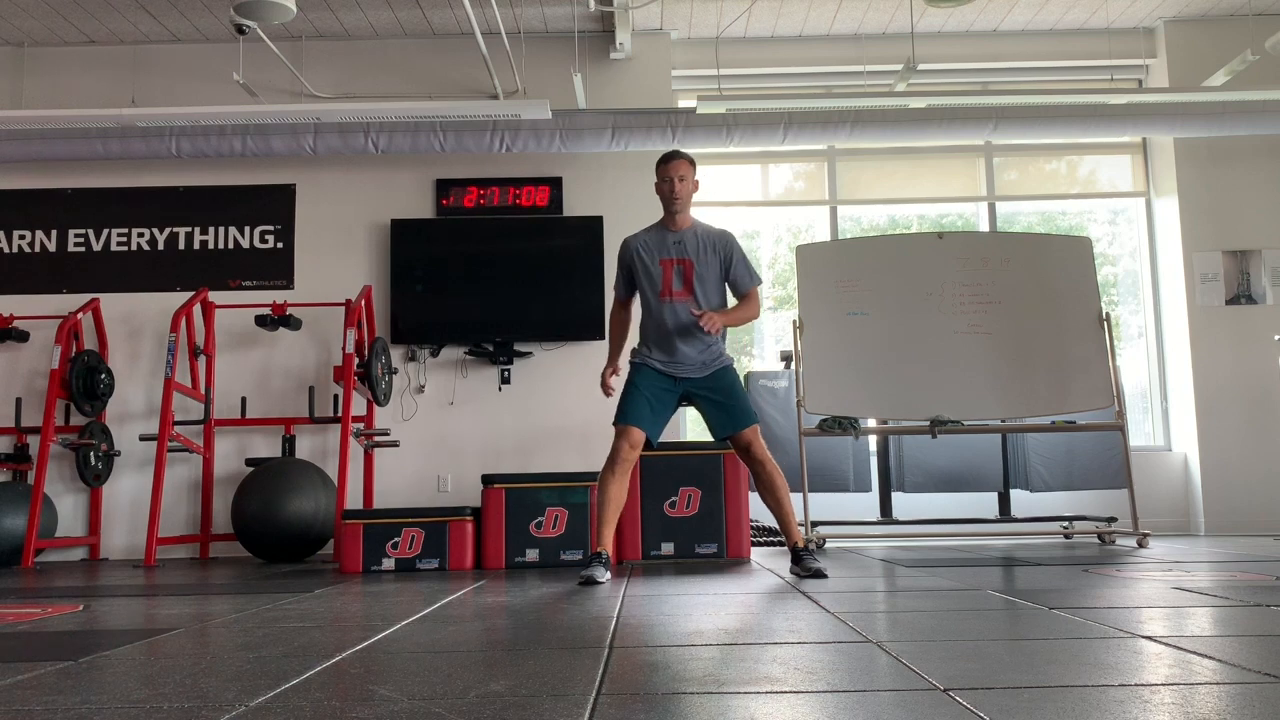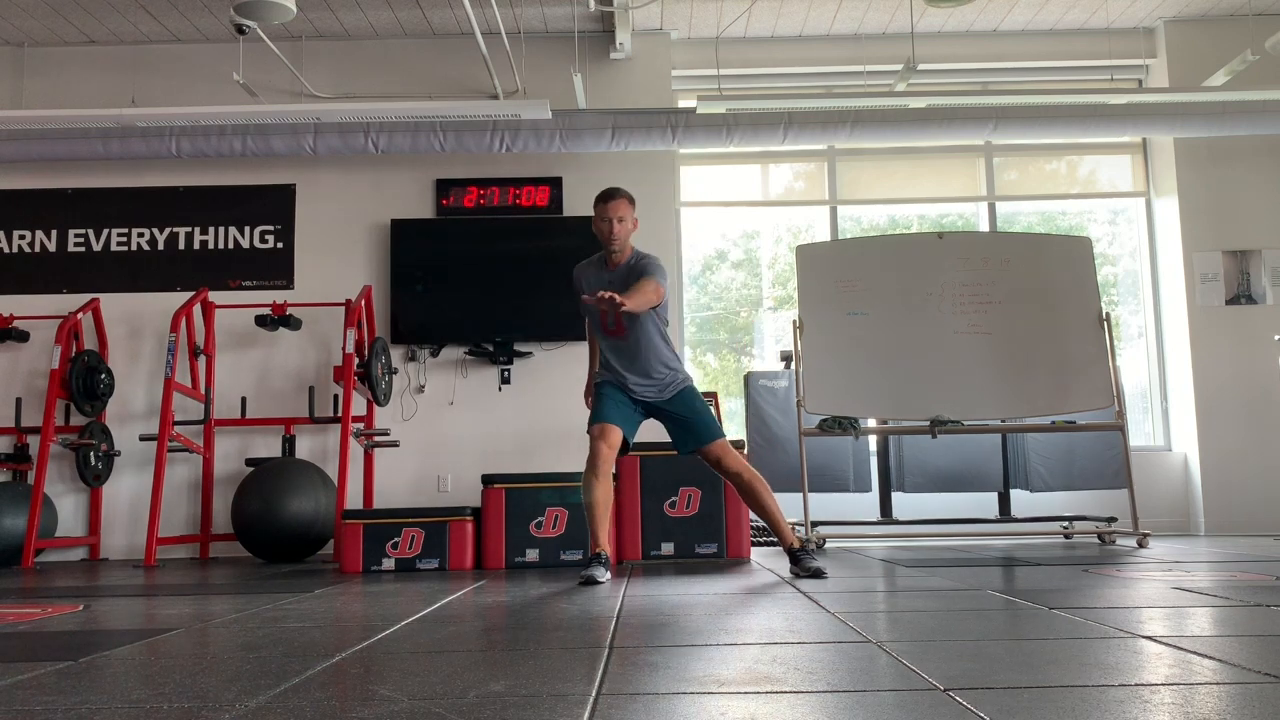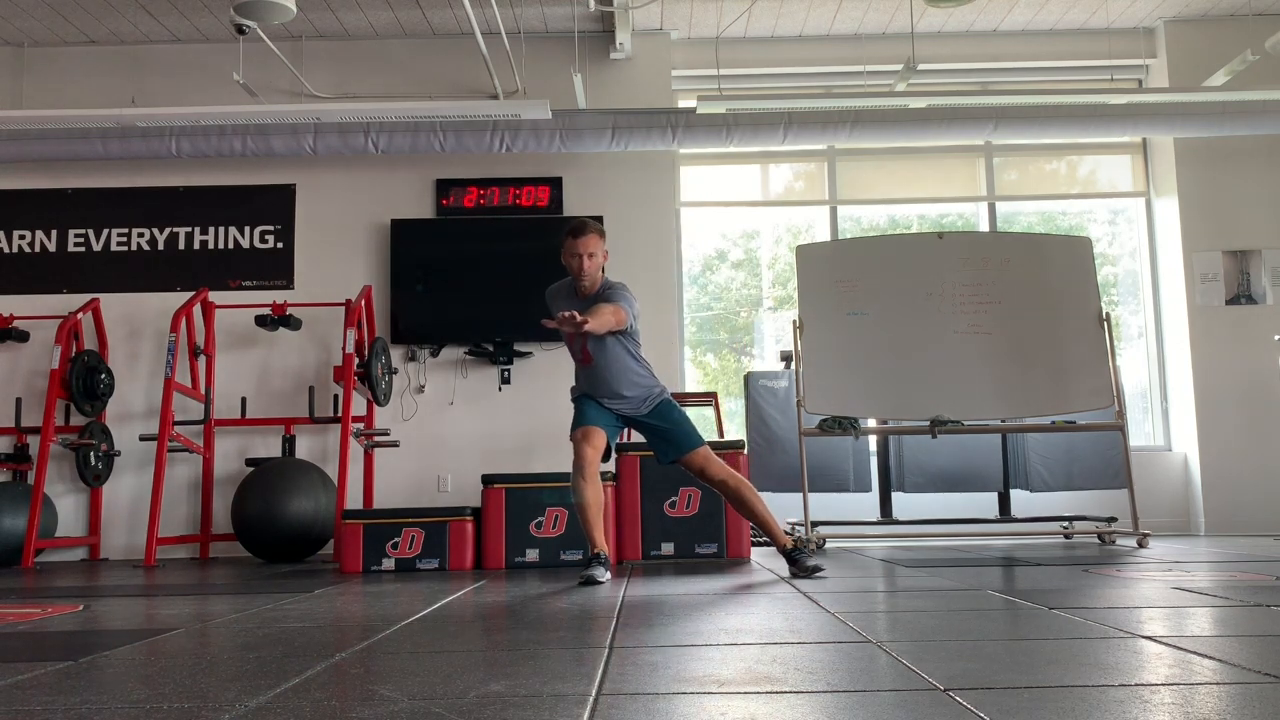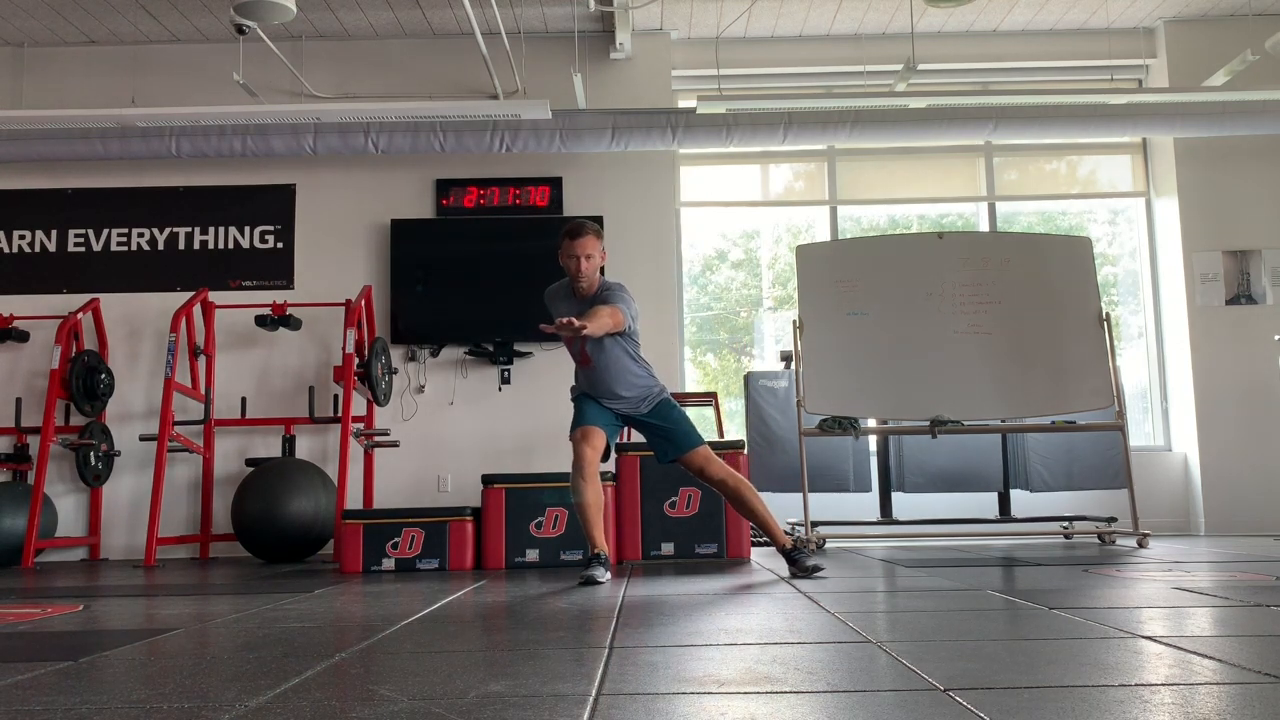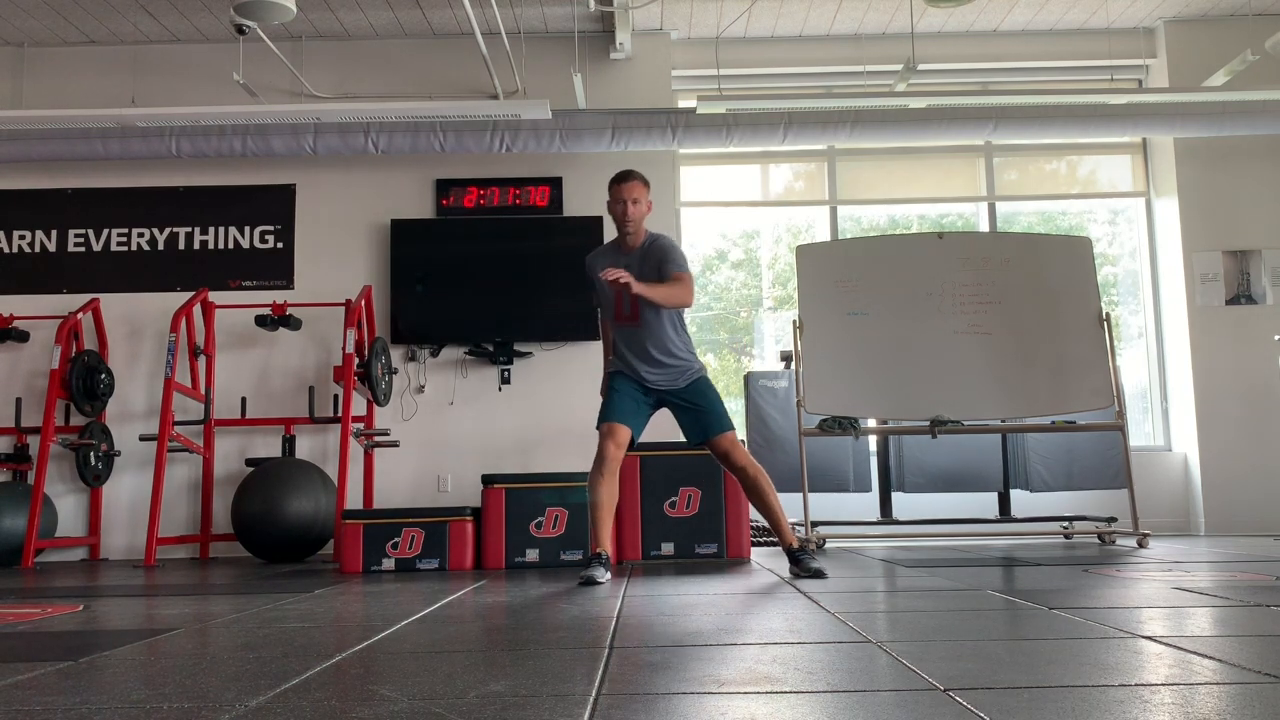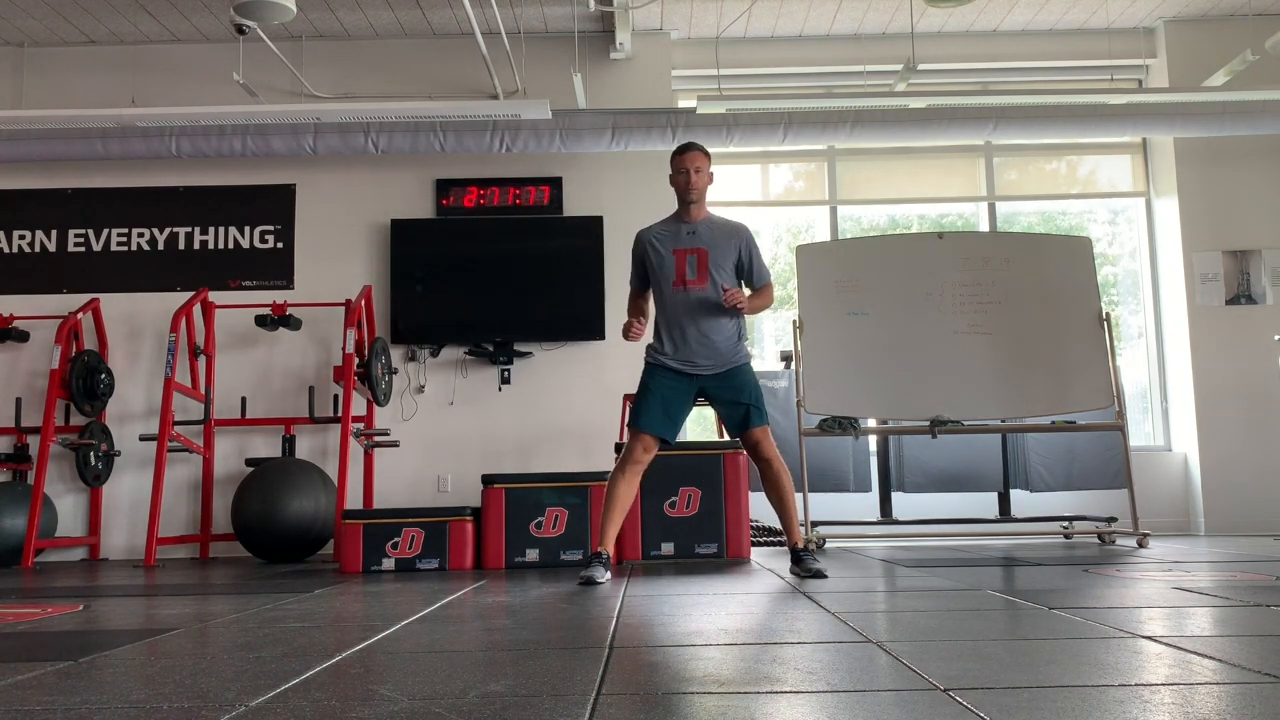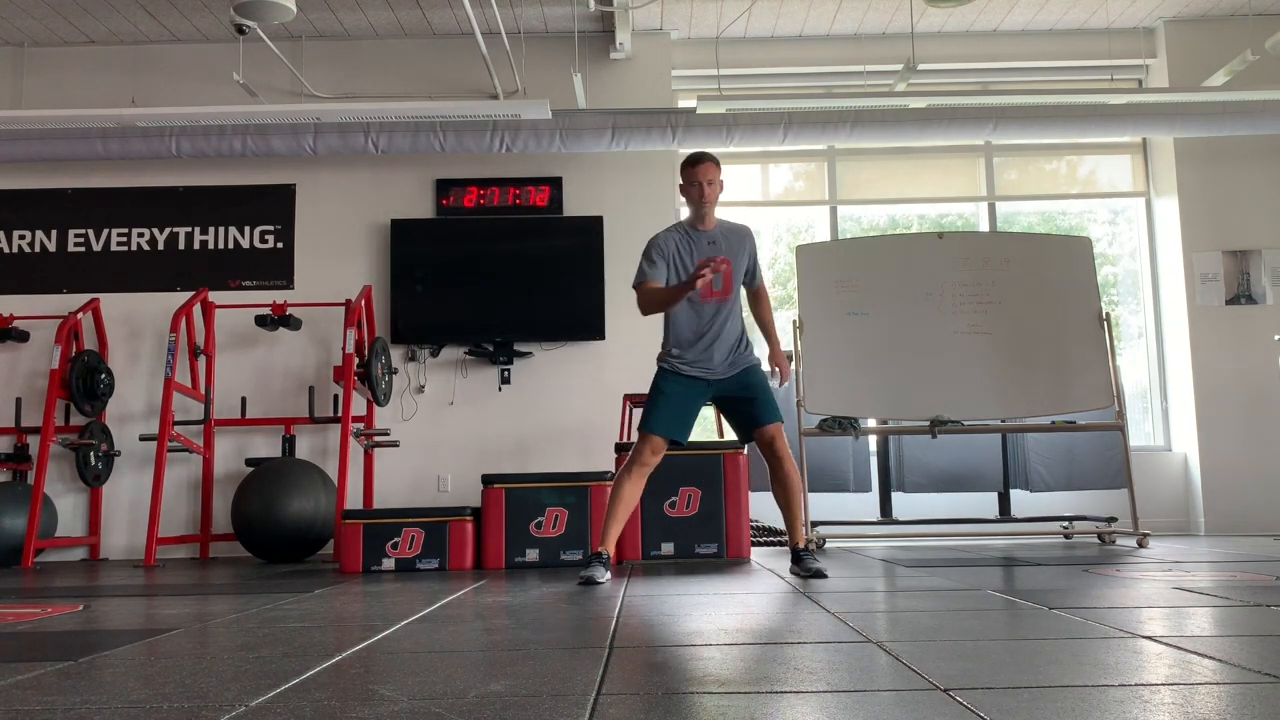
dt=0.7s
person 1, frame 1
left shoulder: (721, 241)
right shoulder: (635, 246)
left elbow: (752, 303)
right elbow: (621, 305)
left wrist: (720, 318)
right wrist: (613, 358)
left hip: (711, 365)
right hip: (653, 366)
left knee: (754, 449)
right knee: (624, 449)
left ankle: (798, 548)
right ankle: (601, 555)
person 1, frame 2
left shoulder: (648, 266)
right shoulder: (583, 273)
left elbow: (649, 293)
left wrist: (622, 301)
right wrist: (592, 377)
left hip: (668, 384)
right hip: (616, 384)
left knee: (727, 460)
right knee: (602, 448)
left ankle: (794, 549)
right ankle: (600, 556)
person 1, frame 3
left shoulder: (618, 295)
right shoulder: (555, 295)
left elbow: (606, 317)
left wrist: (583, 322)
left hip: (647, 398)
right hip: (595, 398)
left knee: (712, 469)
right knee: (585, 450)
left ankle: (788, 548)
right ankle: (599, 557)
person 1, frame 4
left shoulder: (616, 295)
right shoulder: (554, 297)
left elbow: (604, 319)
left wrist: (583, 325)
left hip: (646, 397)
right hip: (595, 398)
left knee: (713, 469)
right knee: (584, 451)
left ankle: (788, 548)
right ankle: (599, 557)
person 1, frame 5
left shoulder: (664, 248)
right shoulder: (596, 261)
left elbow: (685, 295)
left wrist: (637, 286)
right wrist: (608, 372)
left hip: (683, 373)
right hip: (629, 376)
left knee: (735, 455)
right knee: (609, 448)
left ankle: (793, 549)
right ankle: (600, 556)
person 1, frame 6
left shoulder: (737, 234)
right shoulder: (649, 239)
left elbow: (767, 292)
right elbow: (639, 294)
left wrist: (748, 303)
right wrist: (635, 321)
left hip: (729, 362)
right hip: (668, 365)
left knee: (764, 448)
right knee: (637, 453)
left ankle: (799, 550)
right ankle: (602, 555)
person 1, frame 7
left shoulder: (741, 236)
right shoulder: (664, 243)
left elbow: (757, 291)
right elbow: (645, 303)
left wrist: (774, 346)
right wrist: (690, 284)
left hip: (738, 365)
right hip: (681, 369)
left knee: (777, 445)
right knee: (644, 456)
left ankle: (800, 549)
right ankle: (602, 556)
